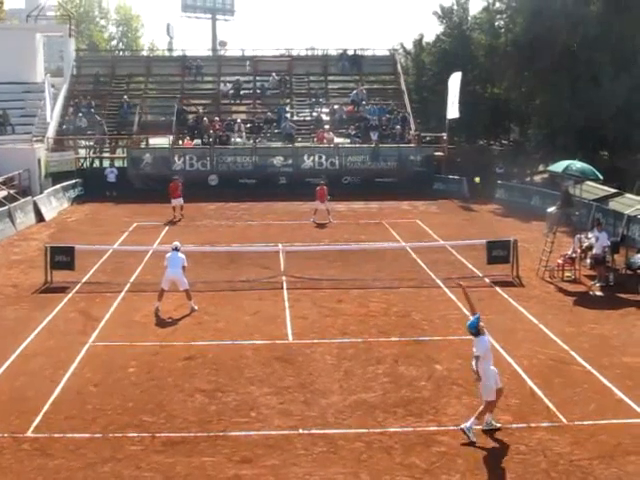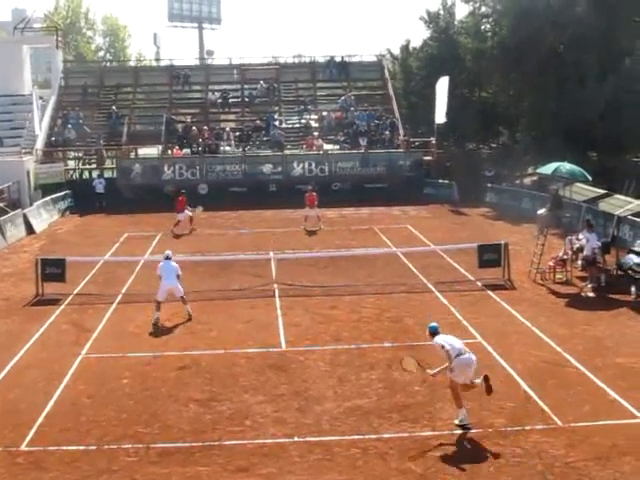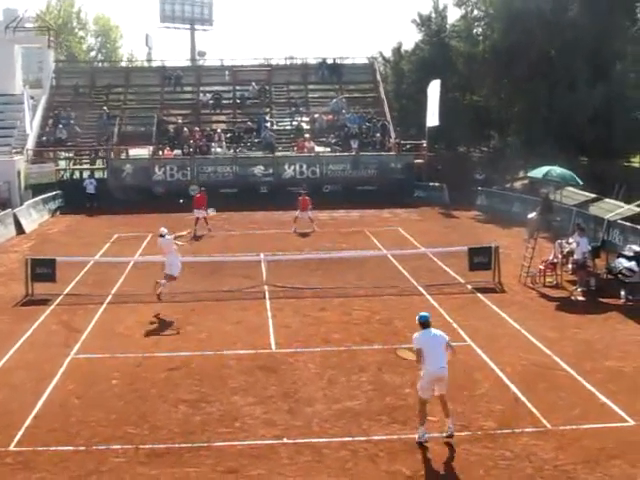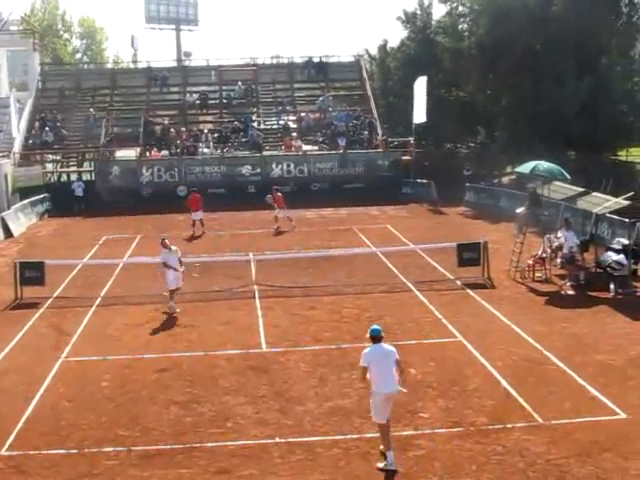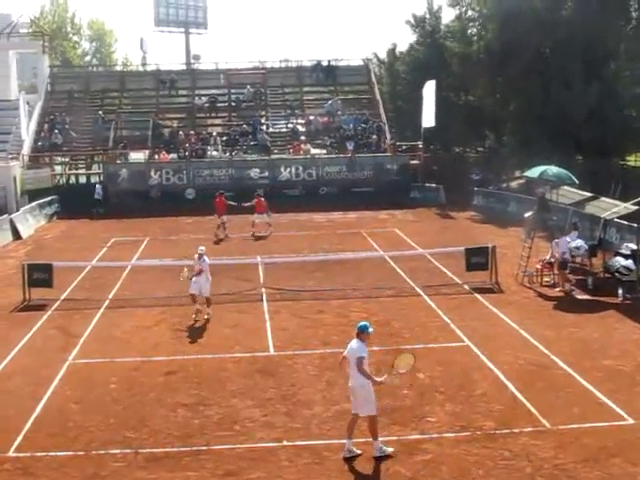
dt=1s
person 1, frame 1
left shoulder: (478, 332)
right shoulder: (481, 344)
left elbow: (472, 309)
right elbow: (475, 364)
left wrist: (464, 291)
right wrist: (478, 374)
left hip: (488, 369)
right hip: (484, 373)
left knee: (499, 391)
right knee: (489, 403)
left ankle: (488, 422)
right ankle: (468, 426)
person 1, frame 2
left shoulder: (437, 340)
right shoulder: (448, 337)
left elbow: (446, 349)
right elbow: (450, 363)
left wrist: (451, 365)
right wrist: (436, 371)
left hip: (460, 360)
right hip: (470, 358)
left knee: (453, 387)
right knee: (463, 388)
left ankle: (463, 418)
right ankle: (481, 381)
person 1, frame 3
left shoulder: (417, 337)
right shoulder: (440, 334)
left elbow: (419, 360)
right elbow: (452, 350)
left wrist: (419, 362)
left hip: (428, 372)
right hip: (442, 371)
left knee: (422, 403)
right knee: (443, 399)
left ankle: (422, 434)
right ankle: (450, 428)
person 1, frame 4
left shoulder: (367, 353)
right shoulder: (391, 349)
left elbow: (363, 377)
right elbow: (400, 369)
right wrist: (398, 381)
left hip: (379, 392)
right hip: (392, 390)
left knee: (382, 425)
right knee: (385, 418)
left ankle: (390, 461)
right ankle: (387, 447)
person 1, frame 5
left shoulder: (352, 344)
right shoulder: (360, 347)
left elbow: (342, 361)
right elbow: (360, 368)
right wrist: (373, 379)
left hip: (354, 384)
right hip: (362, 385)
left knee: (355, 415)
right knee: (372, 416)
left ankle: (348, 449)
right ankle: (378, 448)
